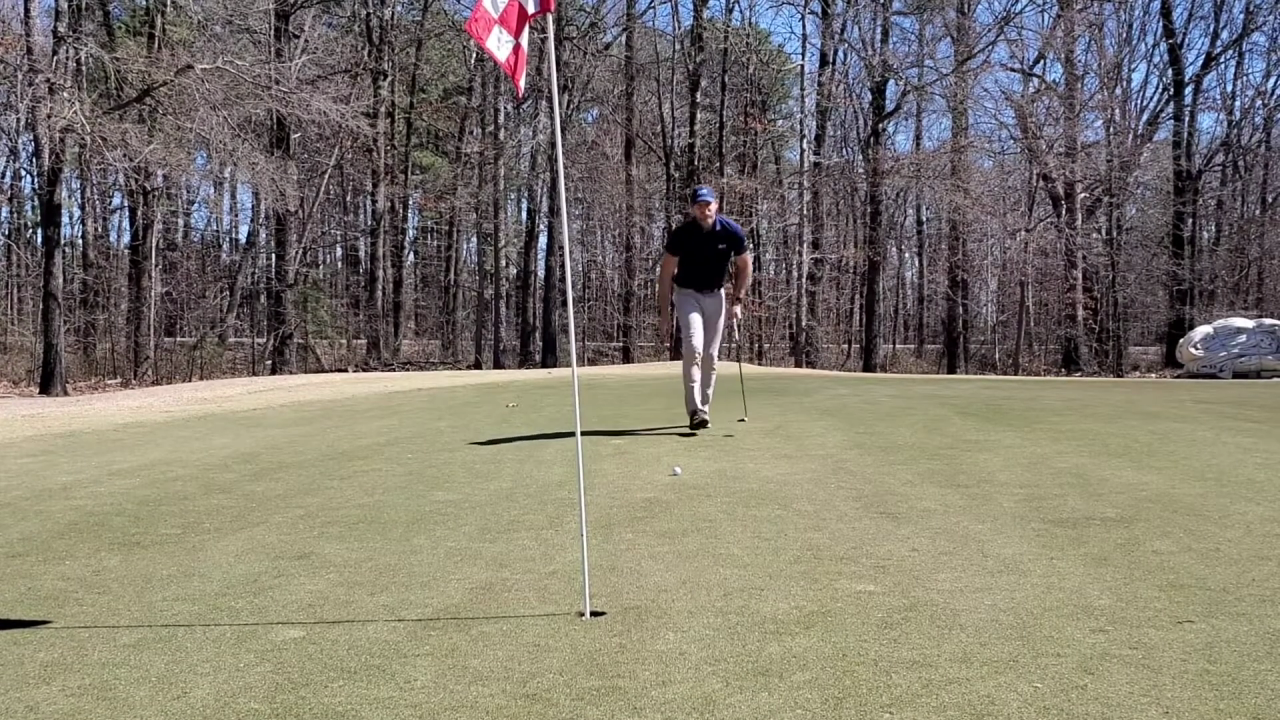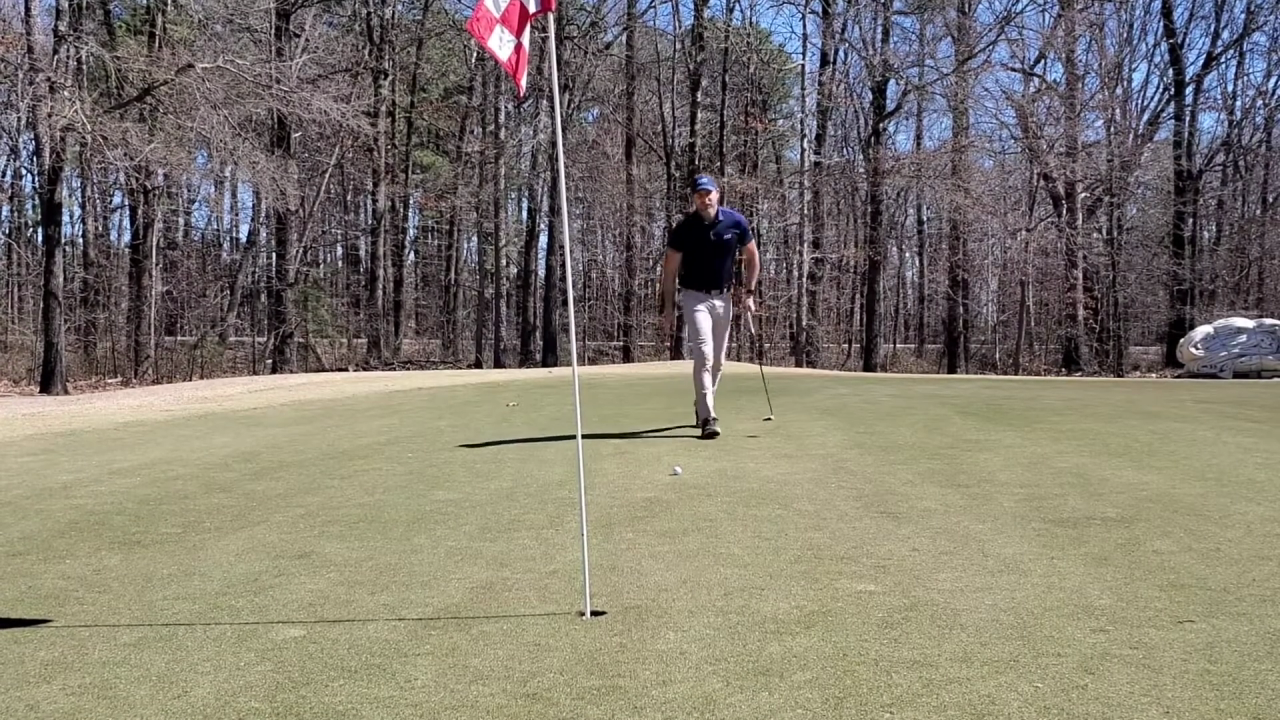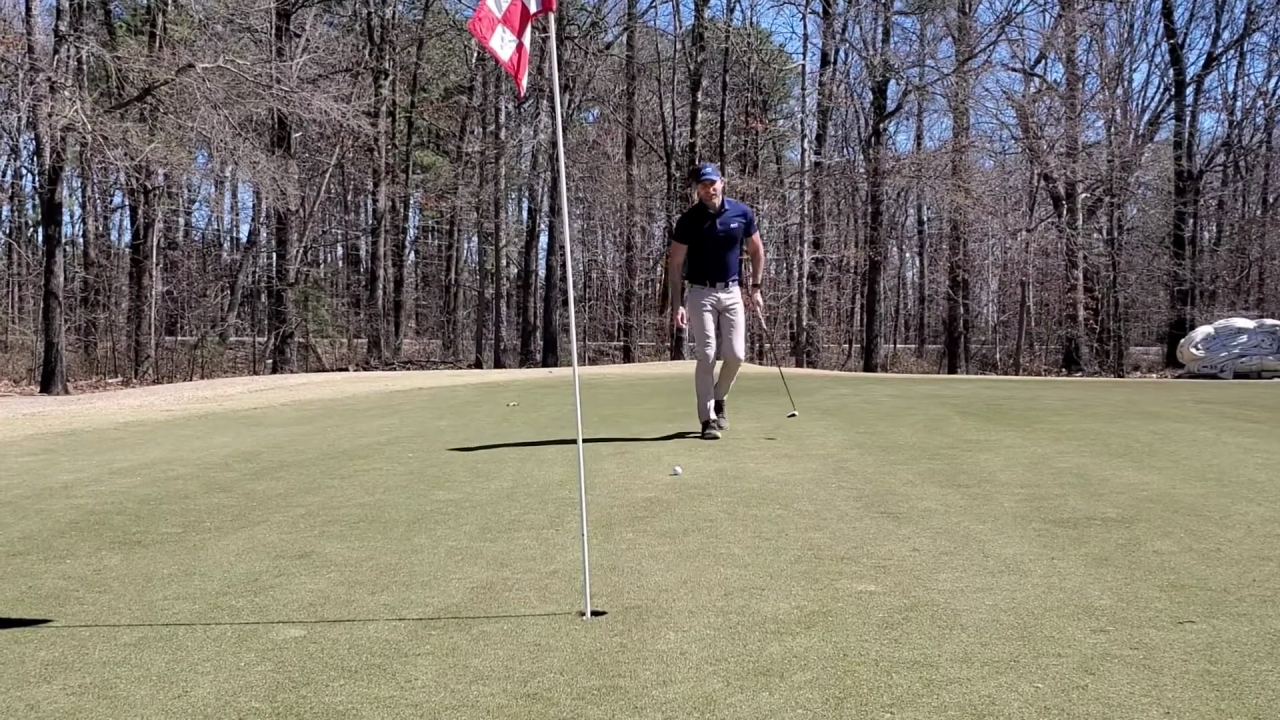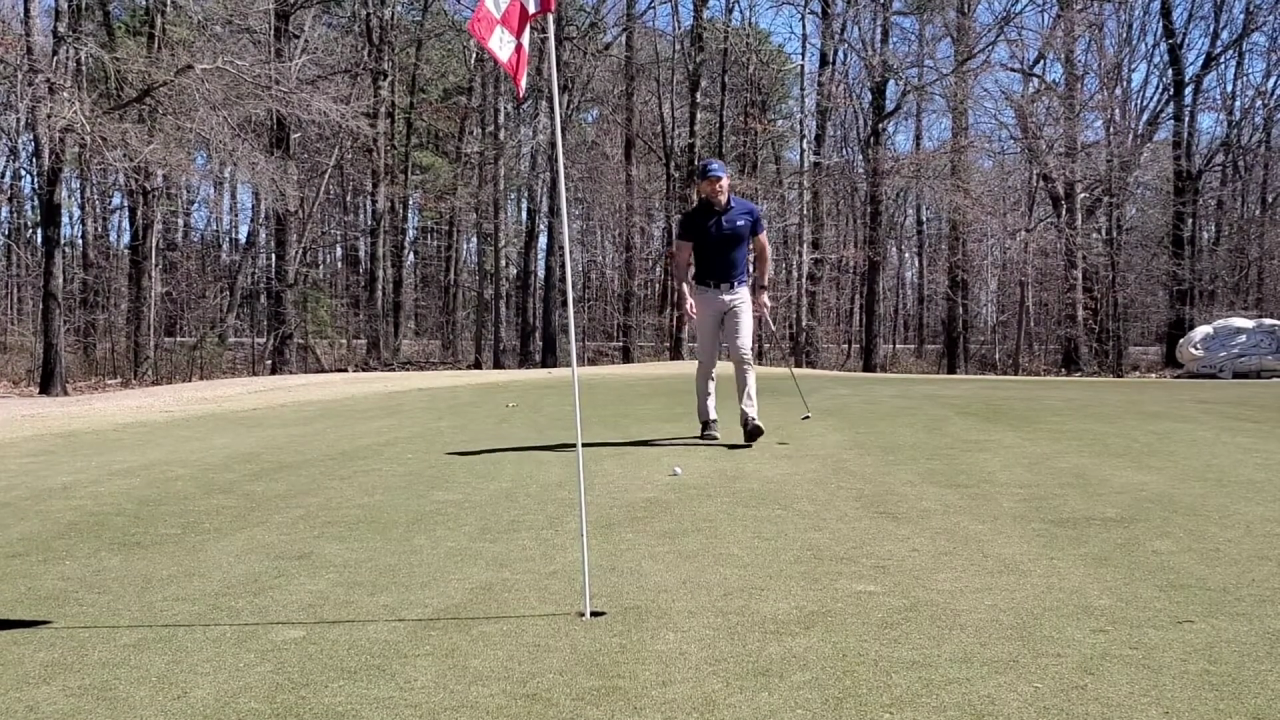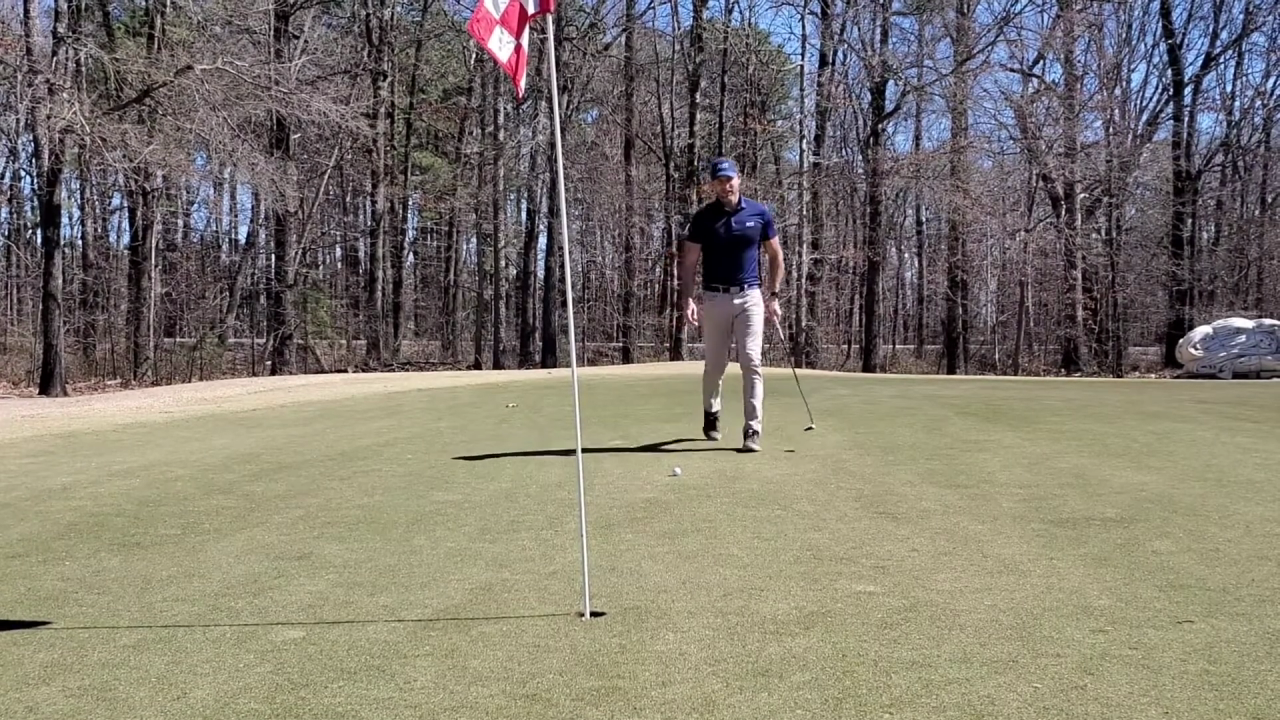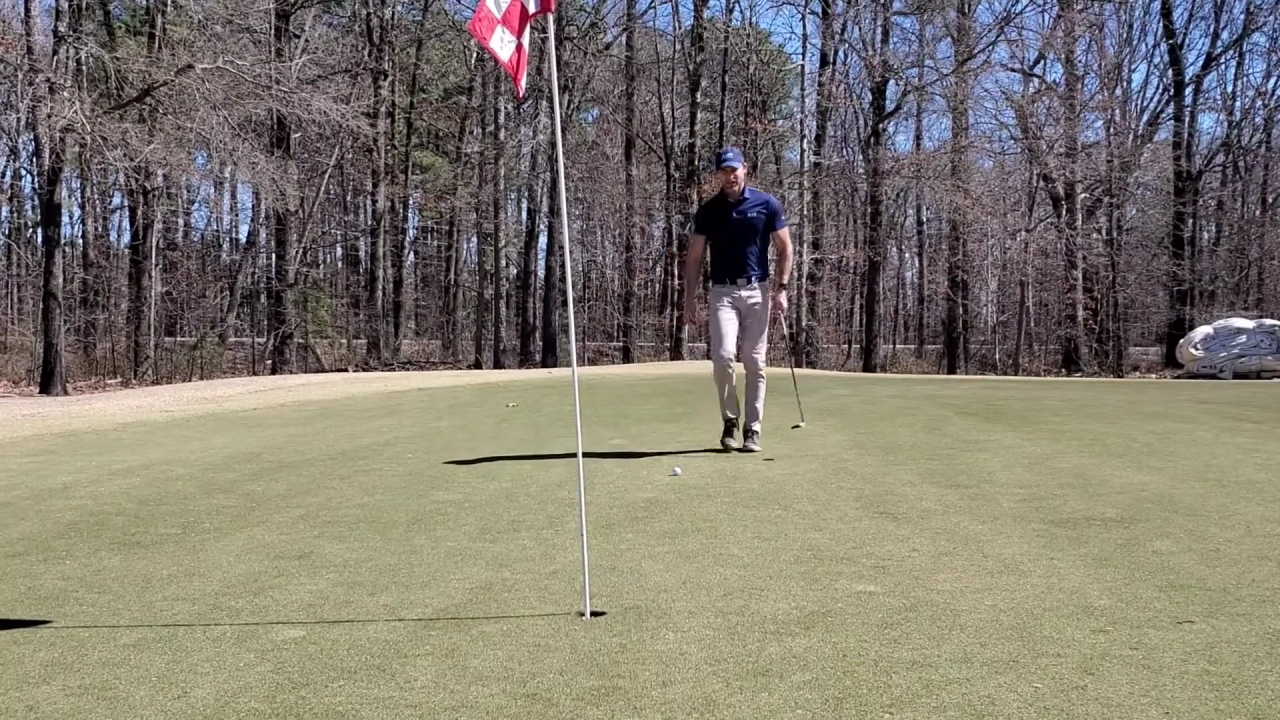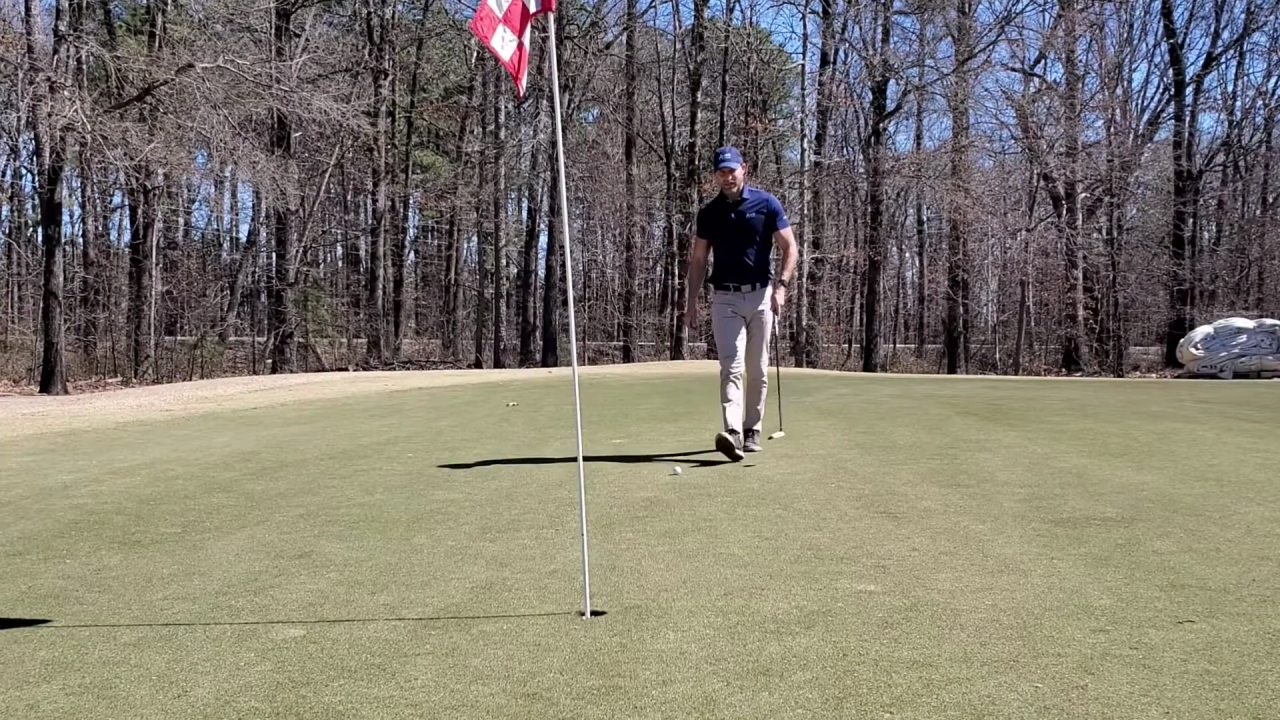
dt=0.2s
person 1, frame 1
left shoulder: (732, 231)
right shoulder: (680, 234)
left elbow: (744, 267)
right elbow: (666, 275)
left wrist: (737, 300)
right wrist: (664, 314)
left hip: (715, 295)
right hip: (687, 294)
left knee: (710, 355)
right knee: (694, 347)
left ankle: (703, 408)
right ankle: (695, 409)
person 1, frame 2
left shoulder: (736, 222)
right shoulder: (683, 229)
left elbow: (752, 257)
right elbow: (670, 271)
left wrist: (749, 293)
right wrist: (667, 310)
left hip: (723, 297)
right hip: (695, 297)
left knee: (717, 360)
right knee: (703, 354)
left ankle: (702, 407)
right ankle: (708, 418)
person 1, frame 3
left shoulder: (742, 212)
right shoulder: (688, 220)
left elbow: (756, 250)
right elbow: (675, 264)
left wrist: (755, 287)
right wrist: (676, 304)
left hip: (732, 292)
right hip: (701, 293)
left knee: (735, 355)
right knee: (706, 356)
left ankle: (718, 400)
right ankle: (708, 420)
person 1, frame 4
left shoulder: (749, 211)
right shoulder: (693, 218)
left elbow: (762, 251)
right elbow: (681, 261)
left wrist: (762, 289)
right wrist: (685, 294)
left hip: (739, 293)
right hip: (706, 294)
left knee: (742, 355)
right knee: (707, 361)
left ankle: (750, 419)
right ankle: (708, 420)
person 1, frame 5
left shoulder: (760, 213)
right shoulder: (703, 218)
left elbow: (775, 256)
right elbow: (689, 263)
left wrist: (773, 296)
right wrist: (688, 299)
left hip: (750, 297)
right hip: (715, 299)
left knee: (751, 362)
right knee: (715, 365)
left ankle: (752, 430)
right ankle: (711, 412)
person 1, frame 6
left shoulder: (767, 204)
right shoulder: (708, 210)
left elbow: (785, 248)
right elbow: (694, 257)
left wrist: (781, 288)
right wrist: (690, 298)
left hip: (758, 292)
right hip: (722, 293)
left knee: (755, 363)
right knee: (723, 358)
left ankle: (752, 430)
right ankle: (729, 418)
person 1, frame 7
left shoulder: (767, 203)
right shoulder: (708, 213)
left elbow: (789, 248)
right elbow: (698, 260)
left wrist: (781, 286)
right wrist: (692, 301)
left hip: (760, 296)
right hip: (725, 298)
left knee: (757, 370)
right knee: (730, 368)
left ankle: (752, 429)
right ankle: (732, 434)
